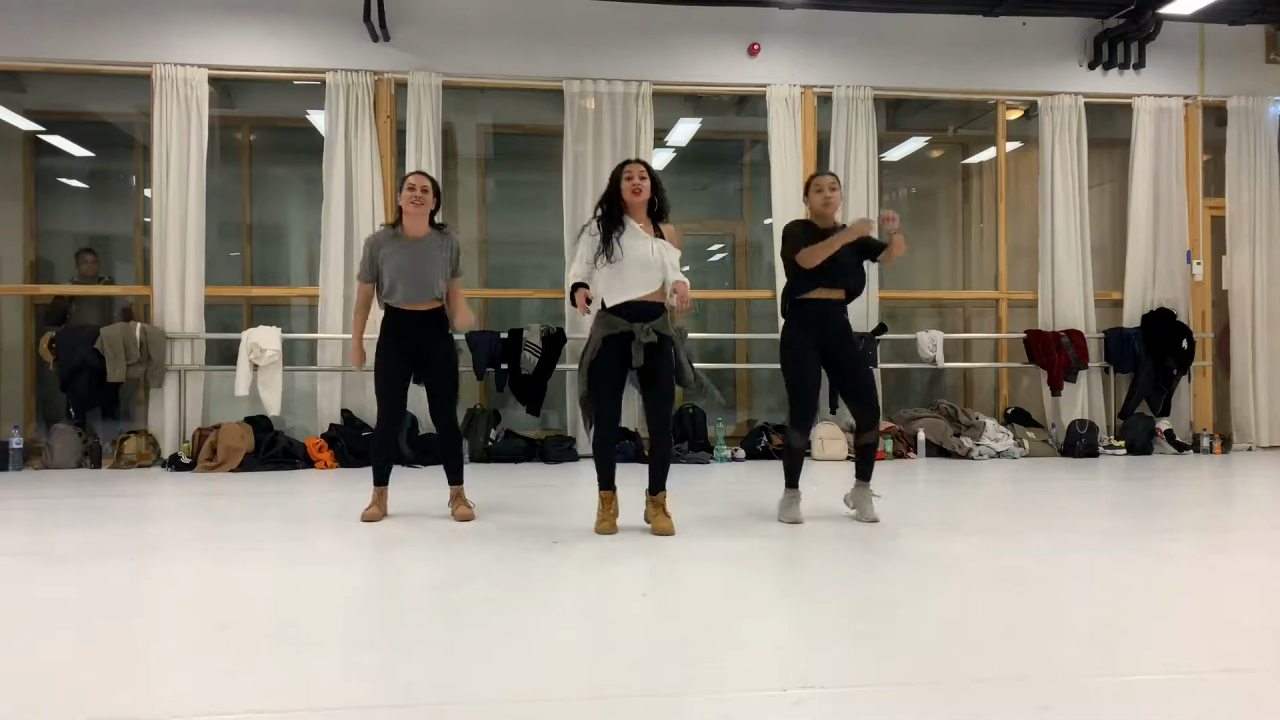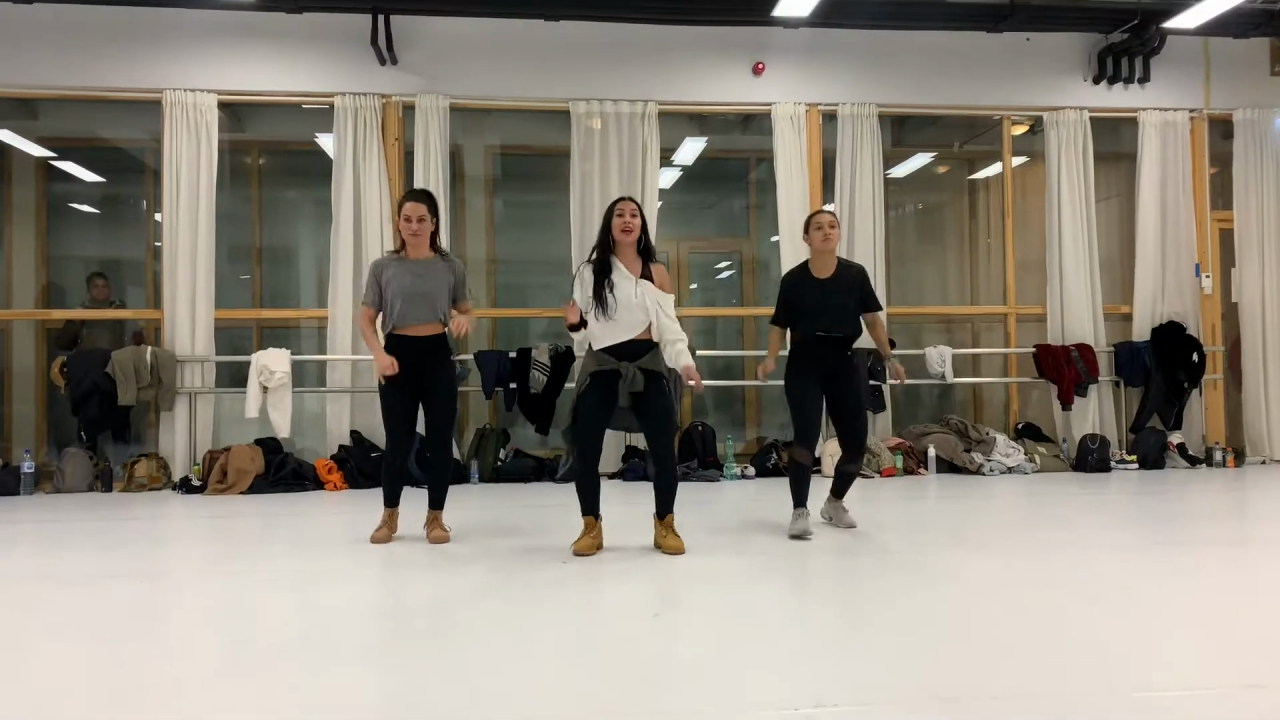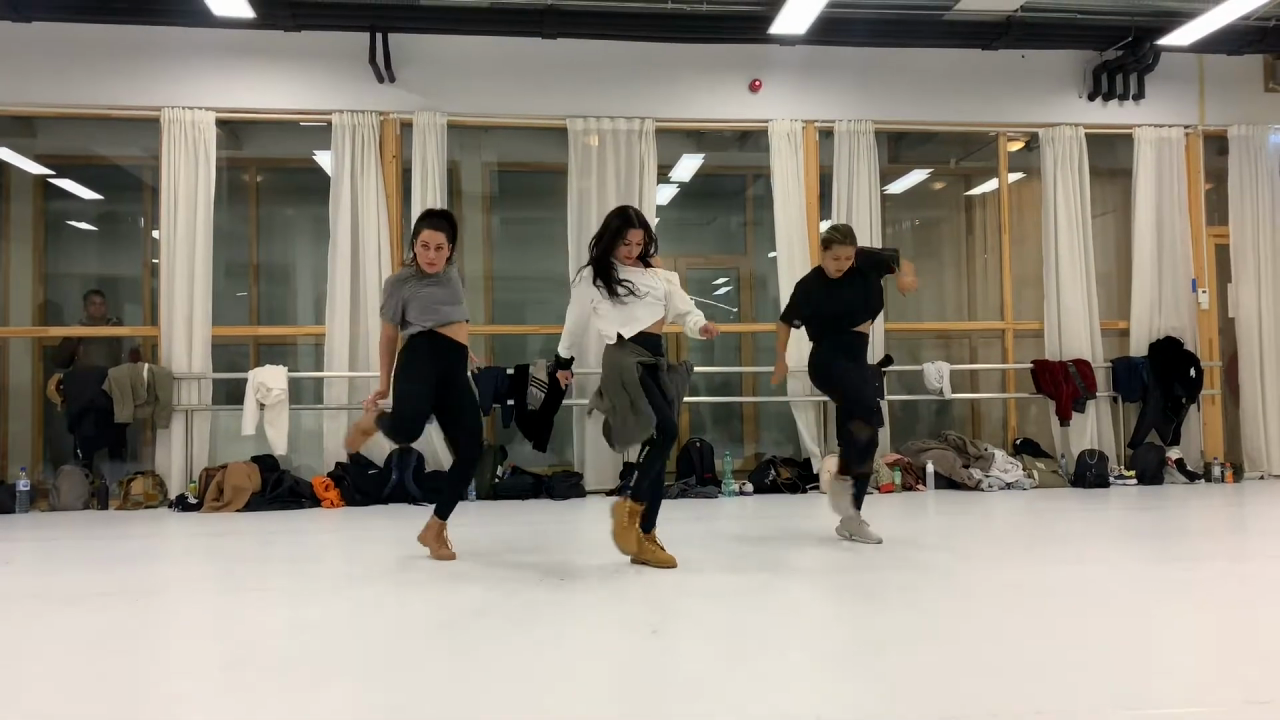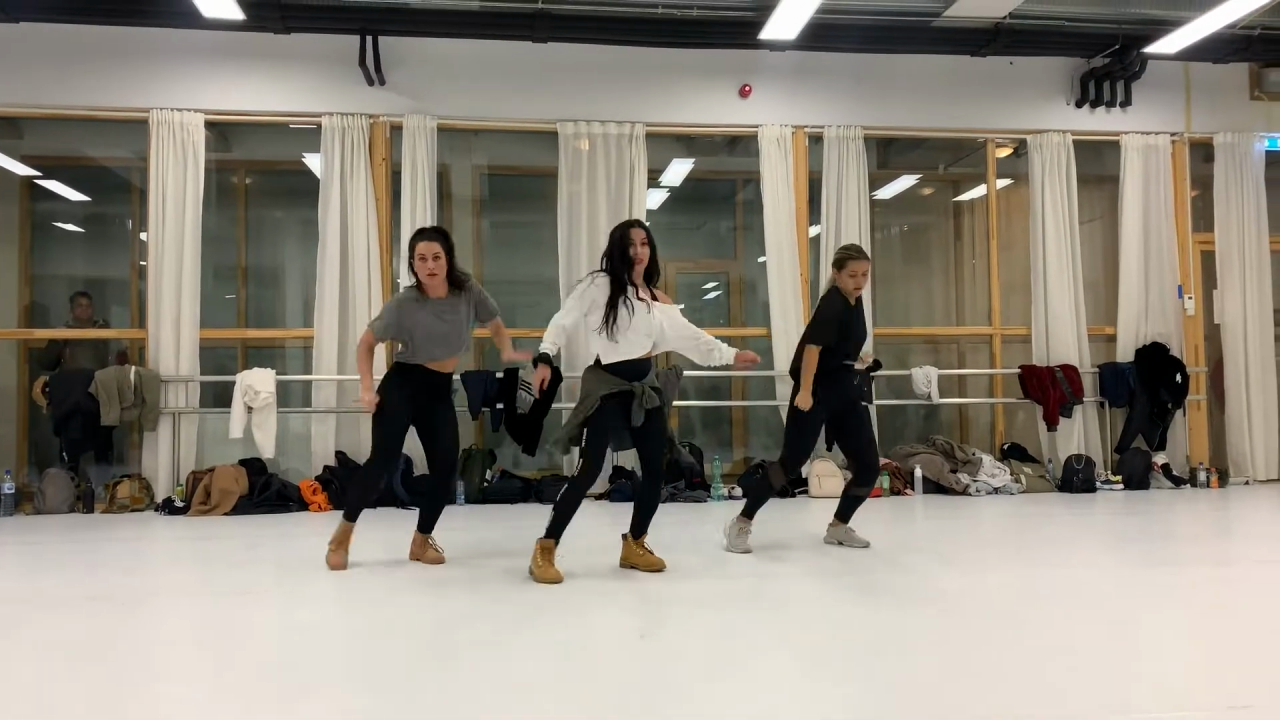
dt=0.7s
person 1, frame 1
left shoulder: (666, 233)
right shoulder: (600, 228)
right elbow: (578, 270)
left wrist: (680, 285)
right wrist: (579, 288)
left hip: (655, 328)
right hip: (612, 327)
left knee: (661, 417)
right knee: (606, 418)
left ankle: (656, 501)
right ankle: (608, 499)
person 1, frame 2
left shoulder: (657, 274)
right shoulder: (594, 269)
left elbow: (670, 327)
right elbow: (581, 326)
left wrist: (685, 364)
right wrist: (574, 321)
left hip: (646, 364)
right hip: (602, 364)
left knee: (663, 448)
right knee: (584, 450)
left ankle: (664, 525)
right ankle: (591, 526)
person 1, frame 3
left shoulder: (655, 270)
right shoulder: (593, 276)
left elbow: (681, 306)
right elbow: (575, 320)
left wrist: (701, 324)
right wrist: (564, 360)
left hip: (656, 360)
right hip: (626, 358)
left knee: (661, 443)
right knee: (664, 431)
left ankle: (645, 537)
right ankle: (630, 507)
person 1, frame 4
left shoulder: (657, 298)
right shoulder: (598, 284)
left elbow: (687, 335)
right elbow: (563, 321)
left wrist: (729, 354)
right wrist: (544, 359)
left hip: (645, 386)
right hip: (605, 385)
left knee: (655, 469)
right knee: (591, 466)
left ankle: (634, 544)
right ankle: (546, 547)
person 2, frame 1
left shoulder: (447, 241)
right shoulder: (379, 241)
left elbow: (453, 292)
right elbow: (365, 294)
left wrist: (461, 313)
right wrist: (357, 342)
left hip: (434, 329)
right hip: (395, 330)
left knee: (444, 415)
right knee: (388, 415)
left ankle: (457, 495)
right ankle: (379, 496)
person 2, frame 2
left shoulder: (449, 266)
right shoulder: (383, 267)
left elbow: (462, 311)
right elbow: (366, 321)
left wrist: (463, 319)
right wrist: (378, 353)
left hip: (437, 355)
right hip: (399, 356)
left knee: (440, 439)
right knee: (398, 441)
left ankle: (435, 517)
right ankle: (390, 516)
person 2, frame 3
left shoulder: (451, 273)
right shoulder: (399, 282)
right elbow: (389, 335)
right wrist: (385, 384)
left hip: (454, 366)
right hip: (421, 357)
left knee: (471, 453)
right knee: (406, 428)
left ankle: (436, 529)
right ankle: (374, 420)
person 2, frame 4
left shoulder: (469, 291)
right shoulder: (403, 304)
left elbow: (496, 326)
right elbow: (365, 344)
left wrist: (507, 352)
right wrist: (367, 388)
left hip: (438, 390)
right hip: (400, 385)
left knee: (446, 468)
right knee: (384, 457)
left ankle: (422, 537)
right ankle: (344, 531)
person 3, frame 1
left shoulder: (852, 235)
right shoulder: (796, 230)
left elbow: (893, 253)
right elbow: (807, 259)
left wrist: (894, 229)
right wrist: (846, 235)
left hip: (838, 326)
right hip: (801, 326)
left knee: (869, 411)
right knee: (803, 414)
left ankle: (861, 490)
right ankle: (791, 494)
person 3, frame 2
left shoulder: (855, 274)
right shoulder: (794, 278)
left elbow: (873, 316)
right elbow: (778, 324)
left wrist: (888, 356)
right wrist: (771, 357)
left hip: (843, 361)
right hip: (804, 363)
left knee: (855, 442)
right knee: (807, 433)
left ankle: (835, 503)
right ankle: (800, 511)
person 3, frame 3
left shoulder: (867, 259)
right shoulder: (810, 286)
left elbow: (900, 259)
right elbow: (786, 322)
left wrist: (906, 276)
right wrist: (781, 360)
left hip: (857, 358)
right hip: (830, 360)
left knee: (868, 440)
right knee: (867, 413)
left ankle: (851, 519)
right ankle: (842, 479)
person 3, frame 4
left shoulder: (855, 301)
right shoulder: (833, 303)
right elbow: (812, 345)
right wrist: (805, 391)
left hip: (847, 392)
right hip: (817, 392)
left knee: (869, 466)
right knee: (794, 459)
left ankle: (838, 526)
right ankle: (742, 522)
